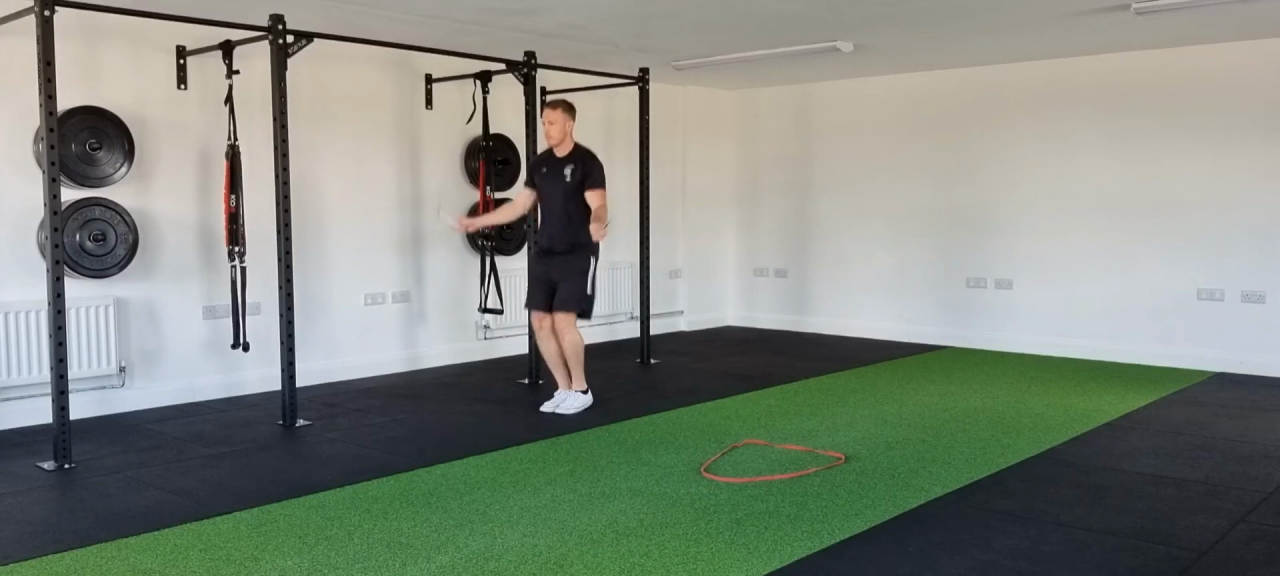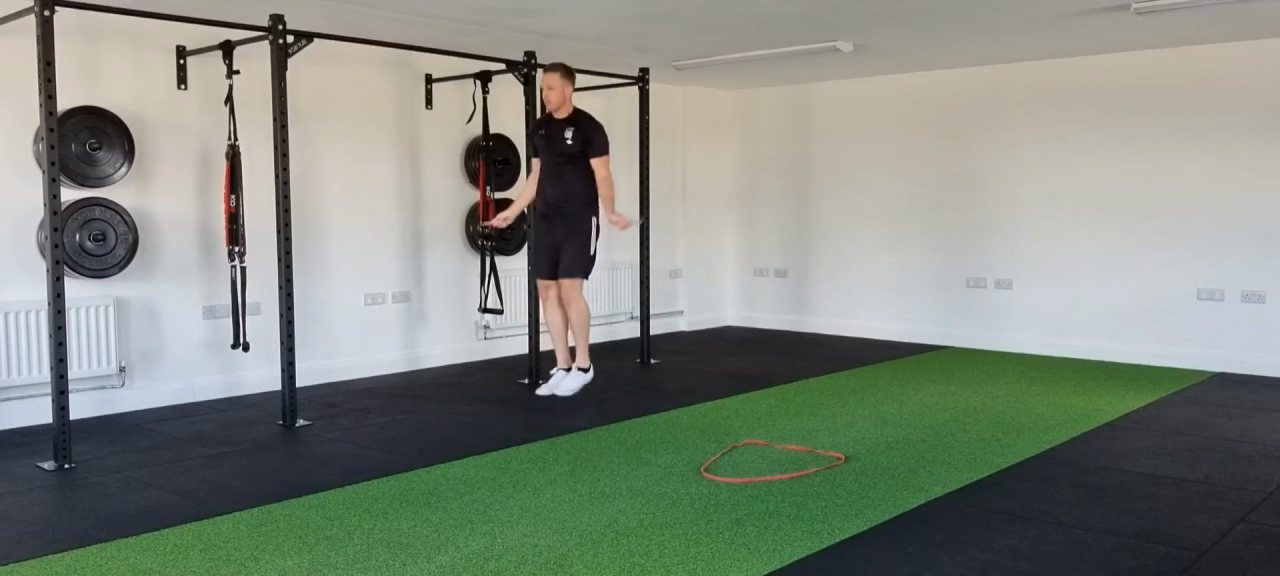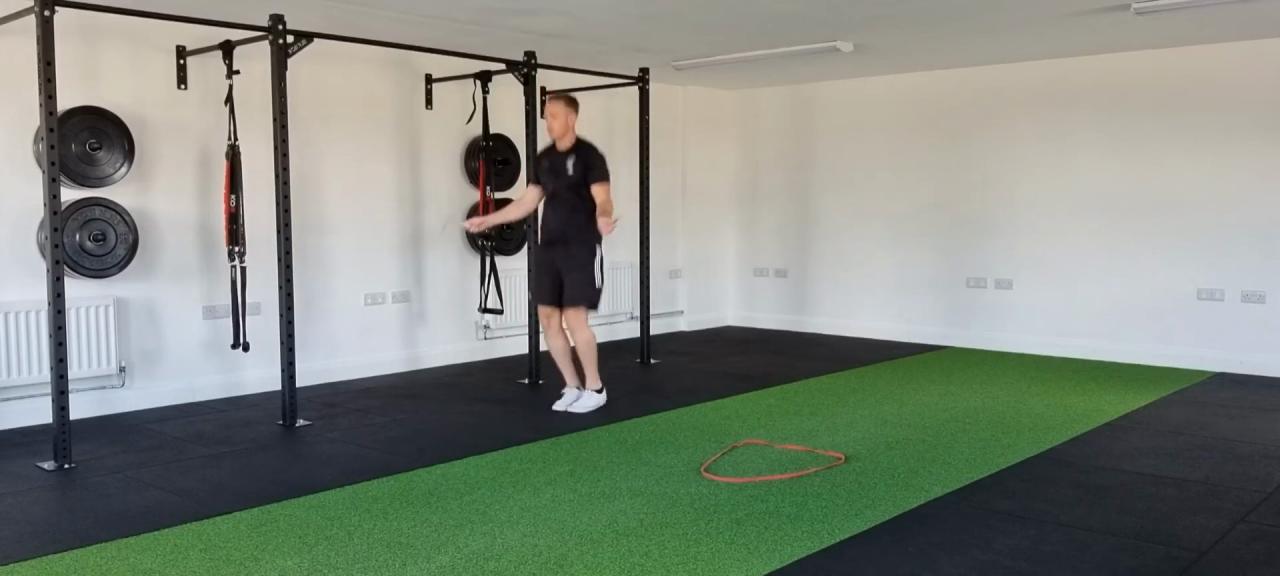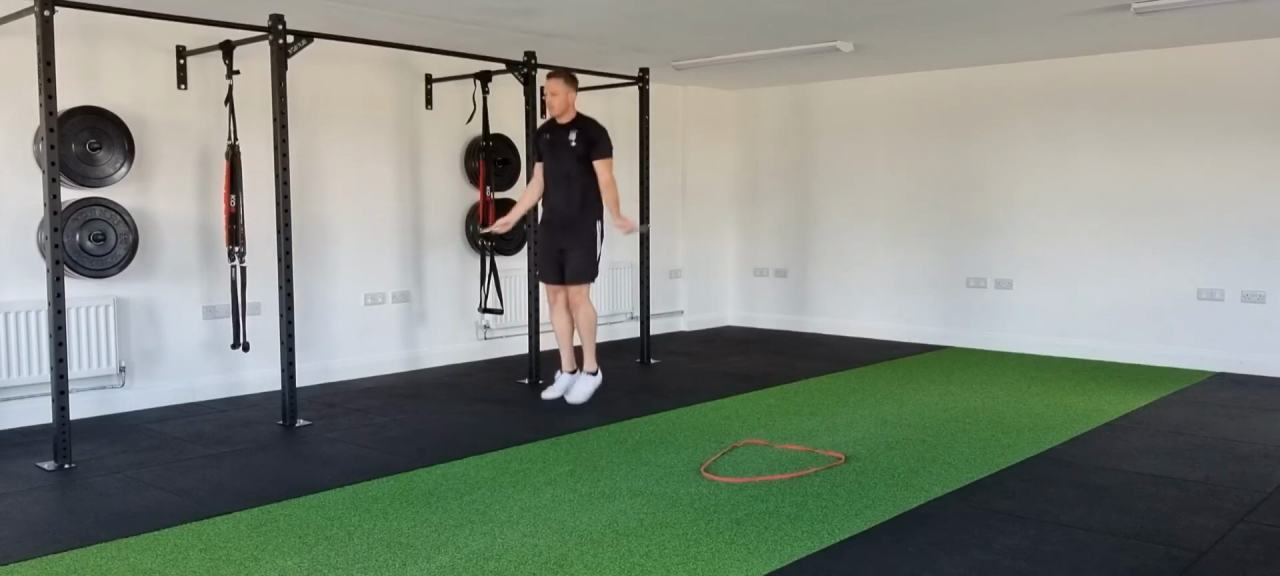
dt=0.2s
person 1, frame 1
left shoulder: (587, 163)
right shoulder: (540, 163)
left elbow: (598, 206)
right elbow: (521, 205)
left wrist: (597, 226)
right wrist: (478, 221)
left hip: (577, 256)
right hip: (544, 255)
left knee: (564, 322)
right knee: (541, 323)
left ankle: (581, 390)
right ankle: (564, 389)
person 1, frame 2
left shoulder: (589, 127)
right shoulder: (540, 127)
left elbow: (601, 175)
left wrist: (610, 212)
right wrist: (511, 212)
left hip: (579, 220)
right hip: (545, 220)
left knee: (570, 288)
right knee: (548, 290)
left ankle: (582, 365)
right ankle: (562, 367)
person 1, frame 3
left shoulder: (589, 156)
right shoulder: (544, 158)
left elbow: (602, 199)
right elbow: (529, 201)
left wrist: (604, 218)
right wrist: (490, 220)
left hip: (581, 248)
right hip: (549, 249)
left knee: (575, 319)
right knee: (549, 318)
left ankle: (595, 389)
right ankle: (574, 387)
person 1, frame 4
left shoulder: (592, 131)
right shoulder: (543, 133)
left elbow: (605, 179)
left wrist: (617, 215)
right wrist: (512, 217)
left hip: (585, 225)
right hip: (551, 225)
left knee: (577, 295)
right knee: (555, 296)
left ankle: (590, 369)
right ankle: (568, 371)
